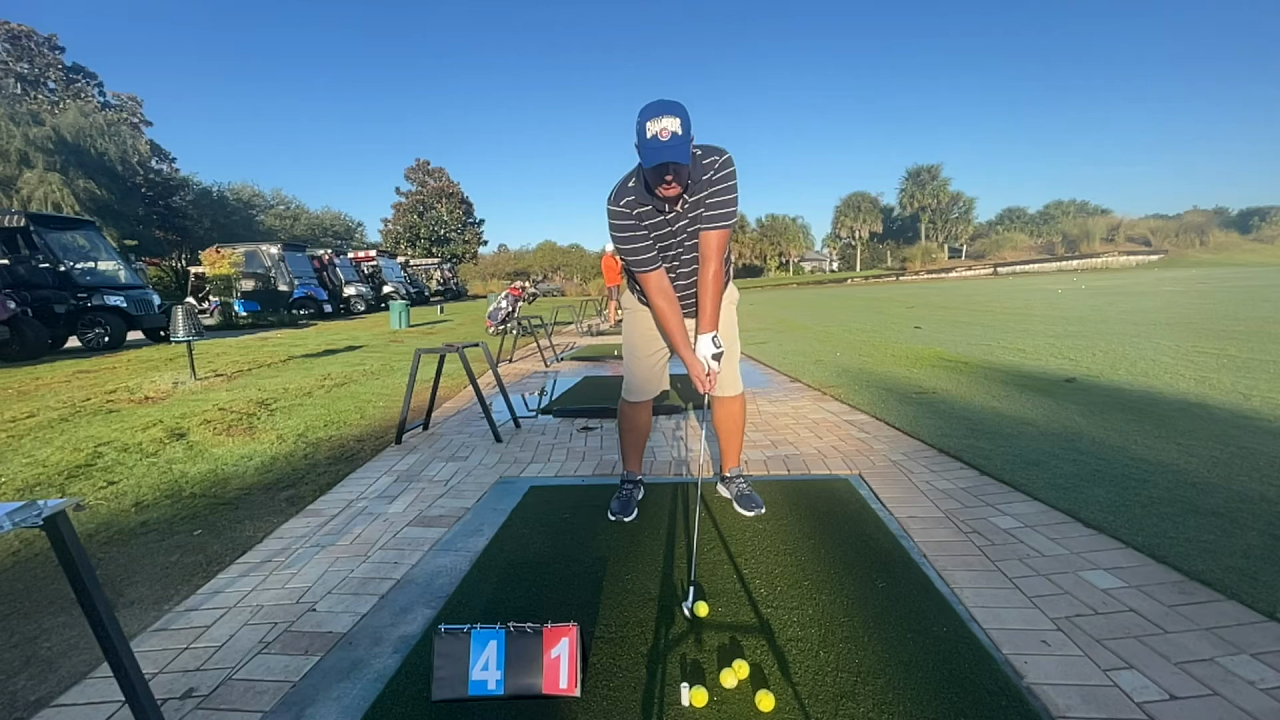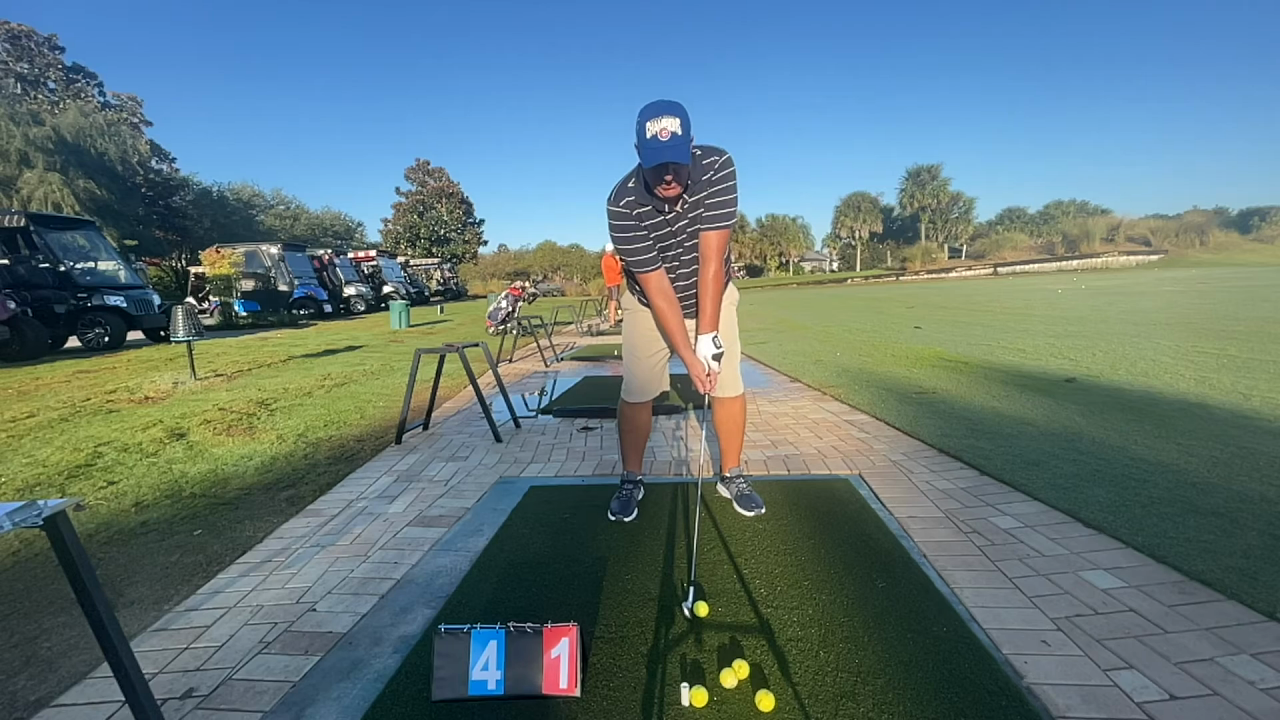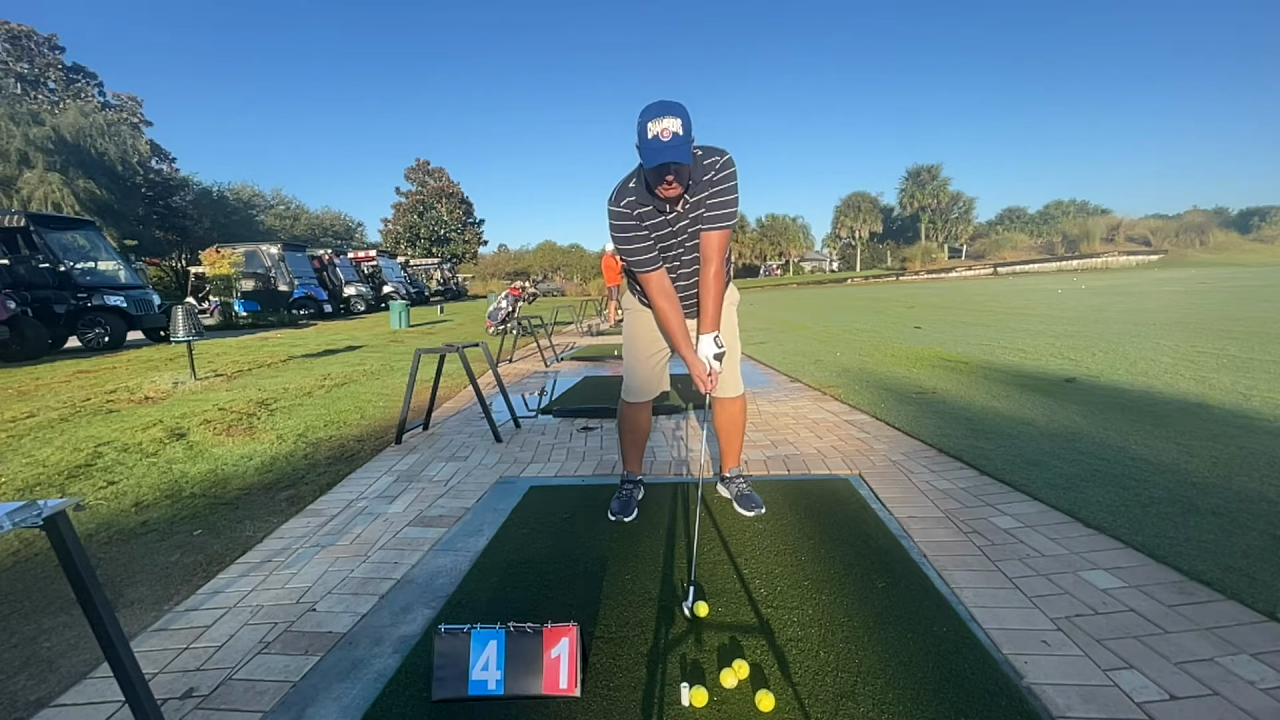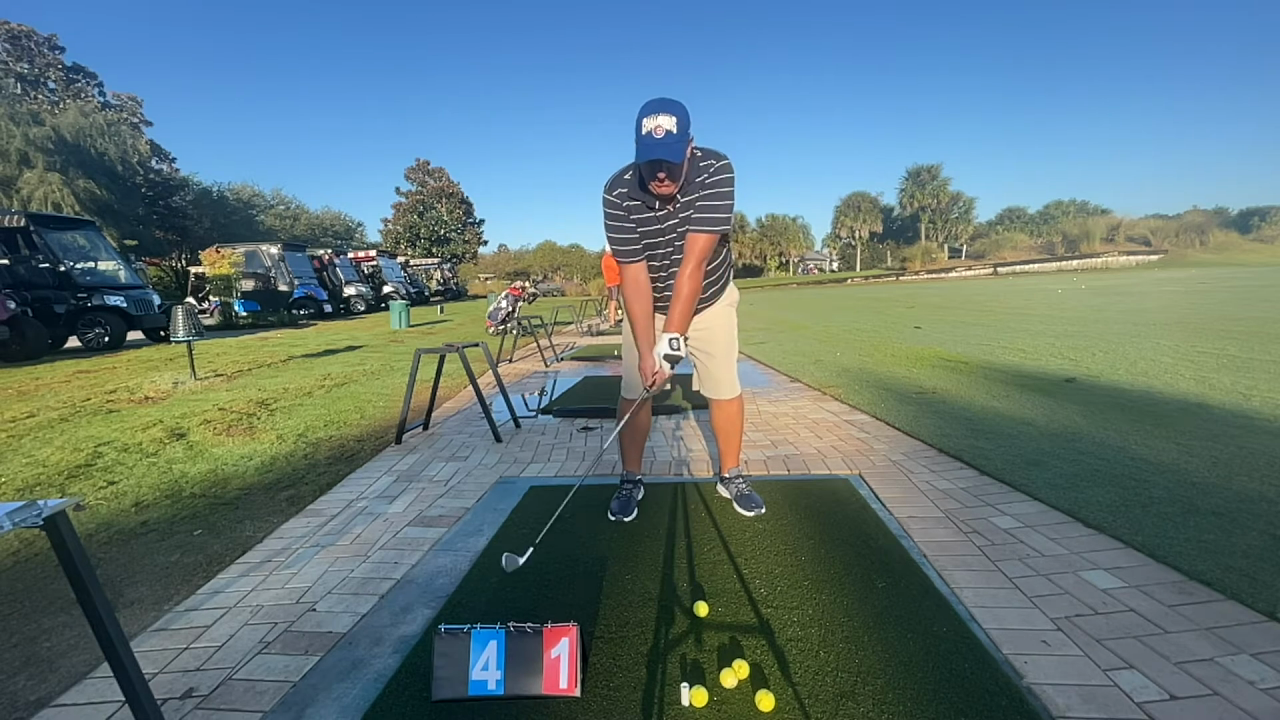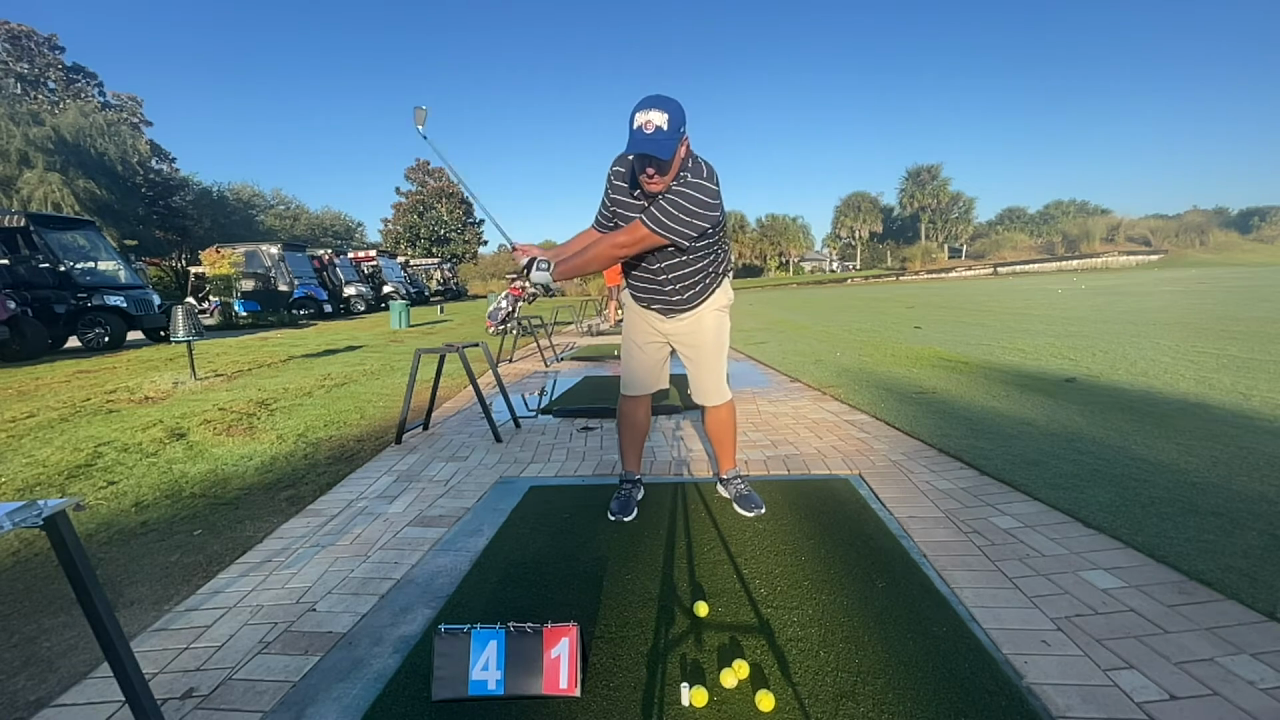
dt=0.7s
person 1, frame 1
left shoulder: (718, 166)
right shoulder: (623, 203)
left elbow: (712, 259)
right elbow: (656, 286)
left wrist: (708, 336)
right wrist: (687, 357)
left hip: (711, 295)
right hip: (650, 303)
left knee: (728, 385)
right knee: (636, 391)
left ankle: (731, 475)
right ankle: (631, 481)
person 1, frame 2
left shoulder: (717, 166)
right shoulder: (623, 204)
left elbow: (711, 259)
right elbow: (656, 285)
left wrist: (708, 337)
right wrist: (688, 357)
left hip: (712, 296)
right hip: (650, 305)
left knee: (729, 386)
right knee: (636, 391)
left ankle: (731, 475)
right ankle: (631, 480)
person 1, frame 3
left shoulder: (719, 167)
right shoulder: (624, 204)
left elbow: (713, 260)
right elbow: (657, 285)
left wrist: (709, 337)
right wrist: (689, 357)
left hip: (712, 298)
right hip: (650, 305)
left knee: (729, 386)
right knee: (636, 392)
left ankle: (731, 475)
right ankle: (631, 481)
person 1, frame 4
left shoulder: (716, 172)
right shoulder: (618, 193)
left elbow: (692, 264)
right elbow: (634, 275)
left wrist: (671, 339)
right wrist: (642, 347)
left hip: (711, 300)
right hip: (648, 304)
left knee: (725, 388)
right knee: (634, 389)
left ankle: (730, 475)
right ankle: (631, 480)
person 1, frame 5
left shoulder: (699, 188)
right shoulder: (621, 171)
left elbow: (620, 247)
right elbow: (600, 233)
left wrist: (551, 273)
right wrist: (547, 255)
left hip: (701, 304)
right hip: (642, 303)
left knee: (714, 393)
right knee: (634, 391)
left ankle: (729, 476)
right ankle: (631, 480)
